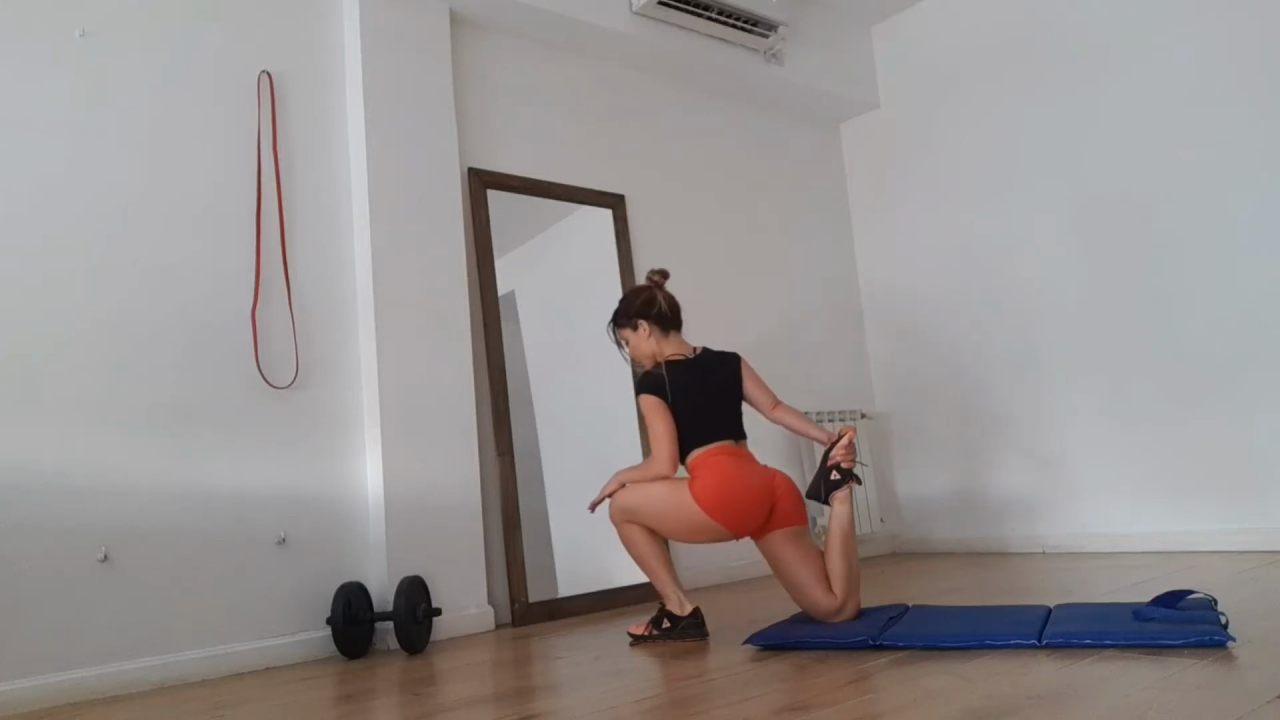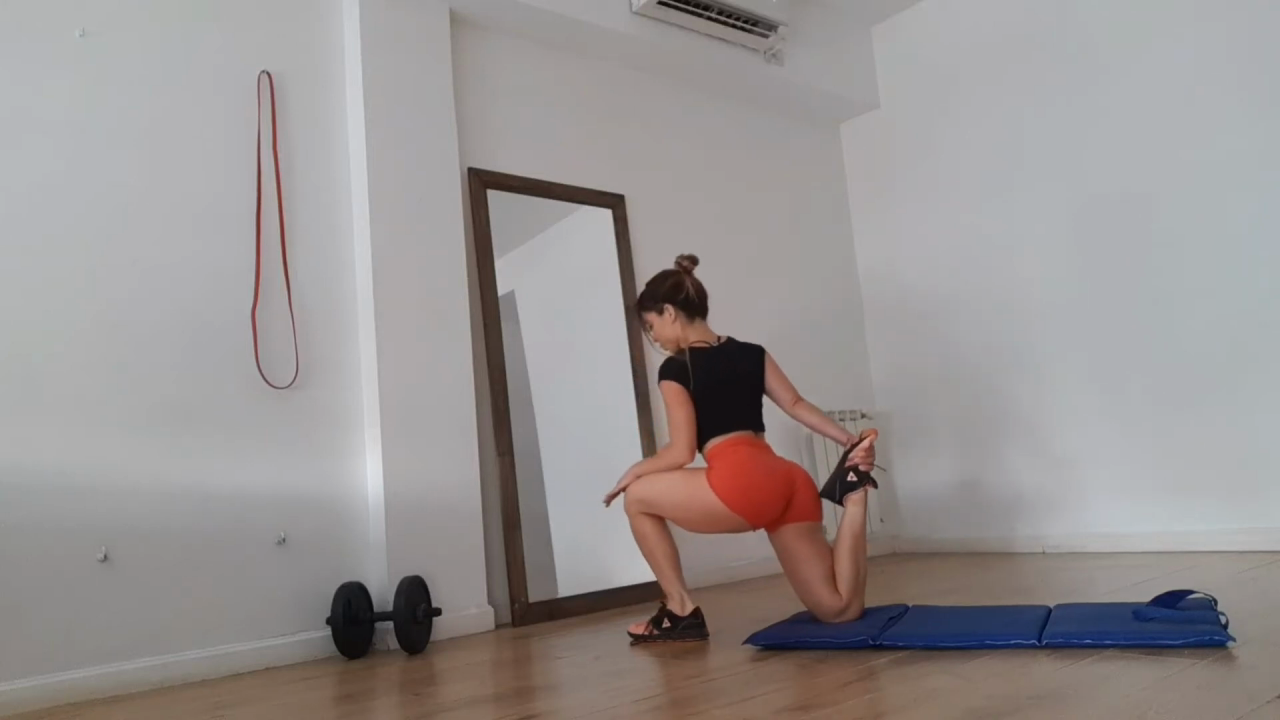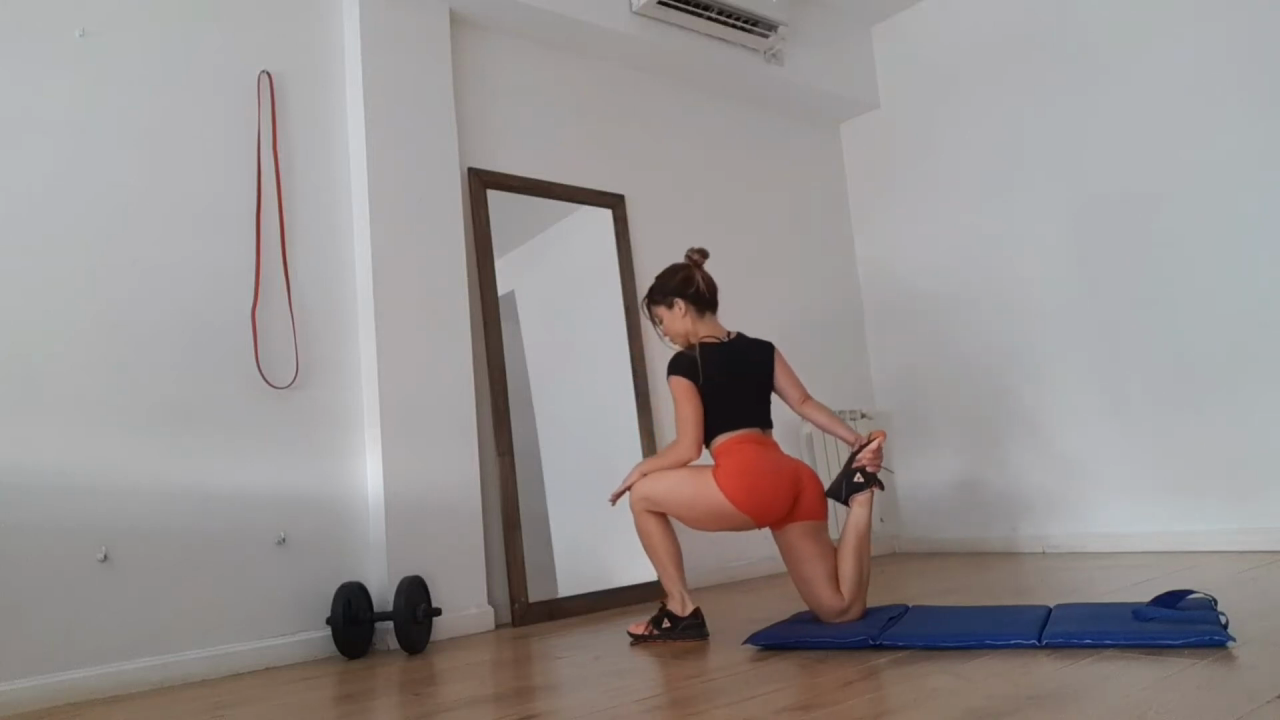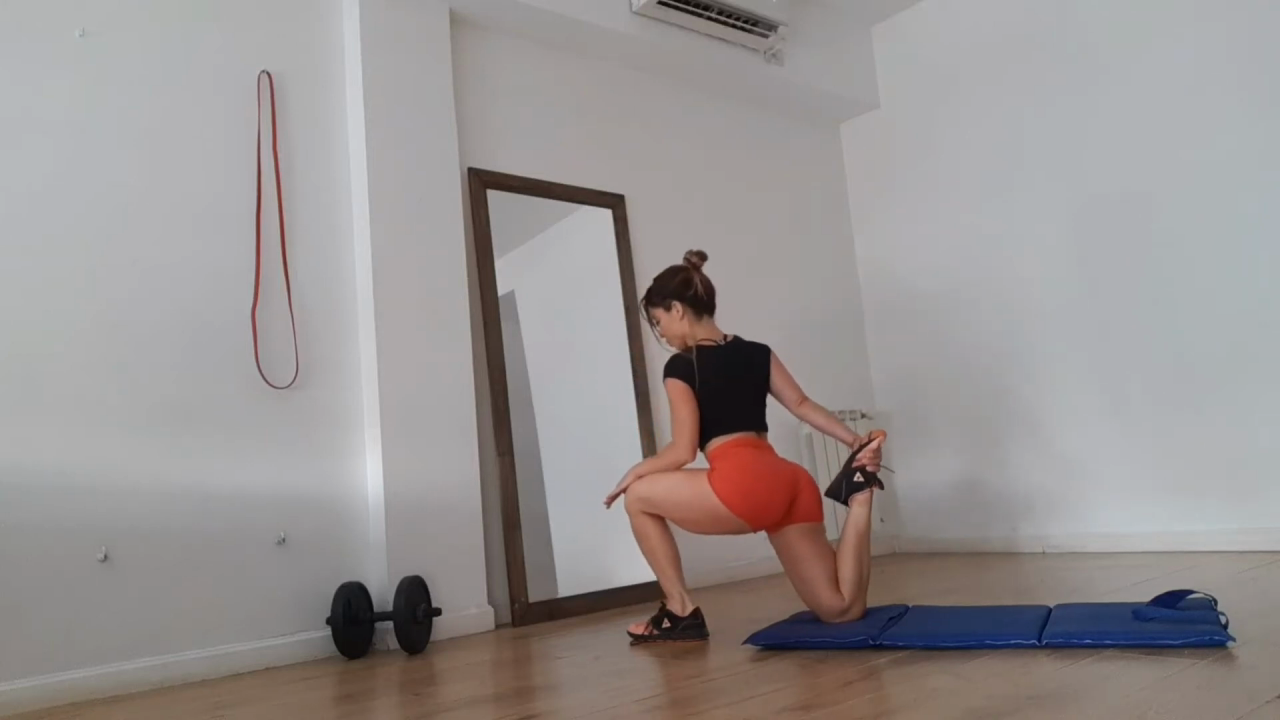
dt=0.5s
person 1, frame 1
left shoulder: (652, 383)
right shoulder: (728, 362)
left elbow: (664, 466)
right elbow: (776, 408)
left wrist: (620, 477)
right wrist: (832, 441)
left hip: (725, 493)
right hip: (774, 489)
left knee: (623, 506)
right knee: (837, 608)
left ankle: (680, 612)
person 1, frame 2
left shoulder: (675, 370)
right shoulder: (752, 353)
left elbow: (681, 453)
right elbow: (796, 404)
left wrist: (635, 469)
right wrist: (851, 441)
left hip: (742, 482)
right hip: (790, 482)
left knee: (637, 497)
right knee: (840, 608)
left ankle: (681, 612)
person 1, frame 3
left shoulder: (684, 364)
right shoulder: (761, 349)
left elbow: (688, 449)
right elbow: (805, 403)
left wrist: (641, 469)
right wrist: (858, 442)
left hip: (749, 482)
right hip: (796, 480)
left knee: (643, 495)
right knee: (841, 608)
left ankle: (681, 612)
person 1, frame 4
left shoulder: (681, 367)
right shoulder: (757, 352)
left elbow: (683, 451)
right elbow: (802, 405)
left wrist: (636, 471)
right wrist: (856, 442)
left hip: (745, 485)
right hip: (792, 484)
left knee: (638, 497)
right knee: (842, 608)
left ankle: (681, 613)
